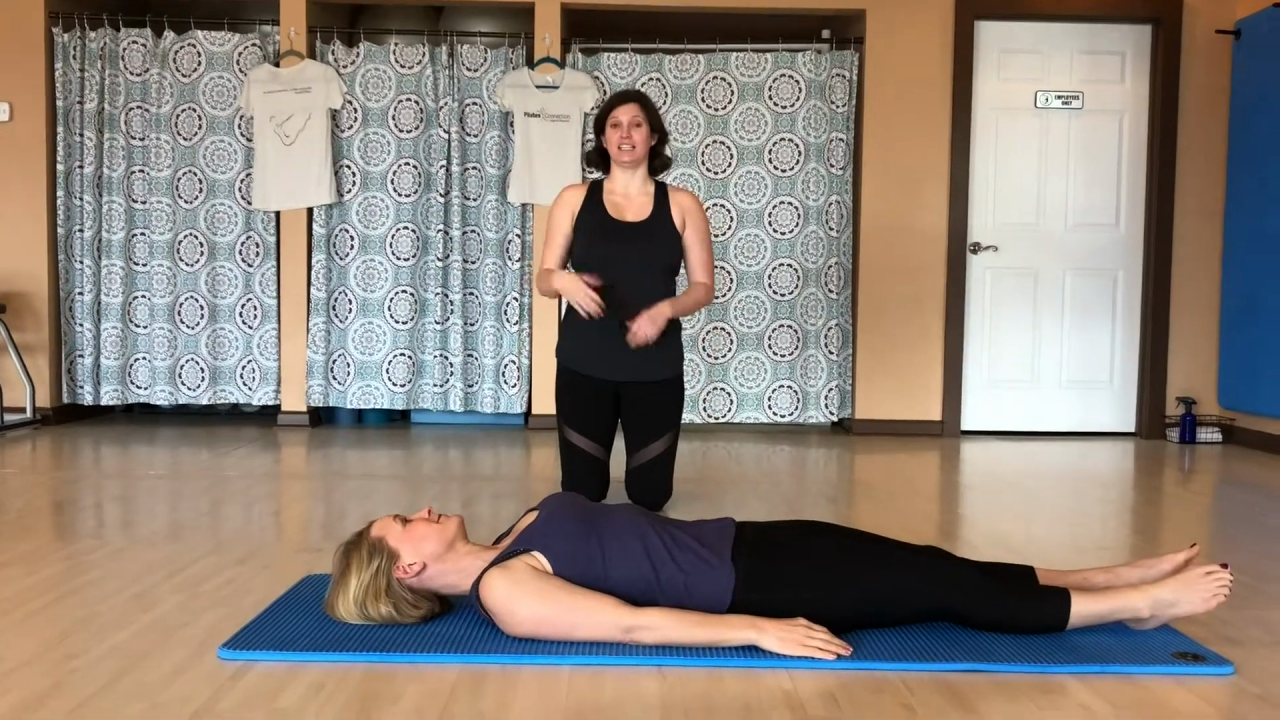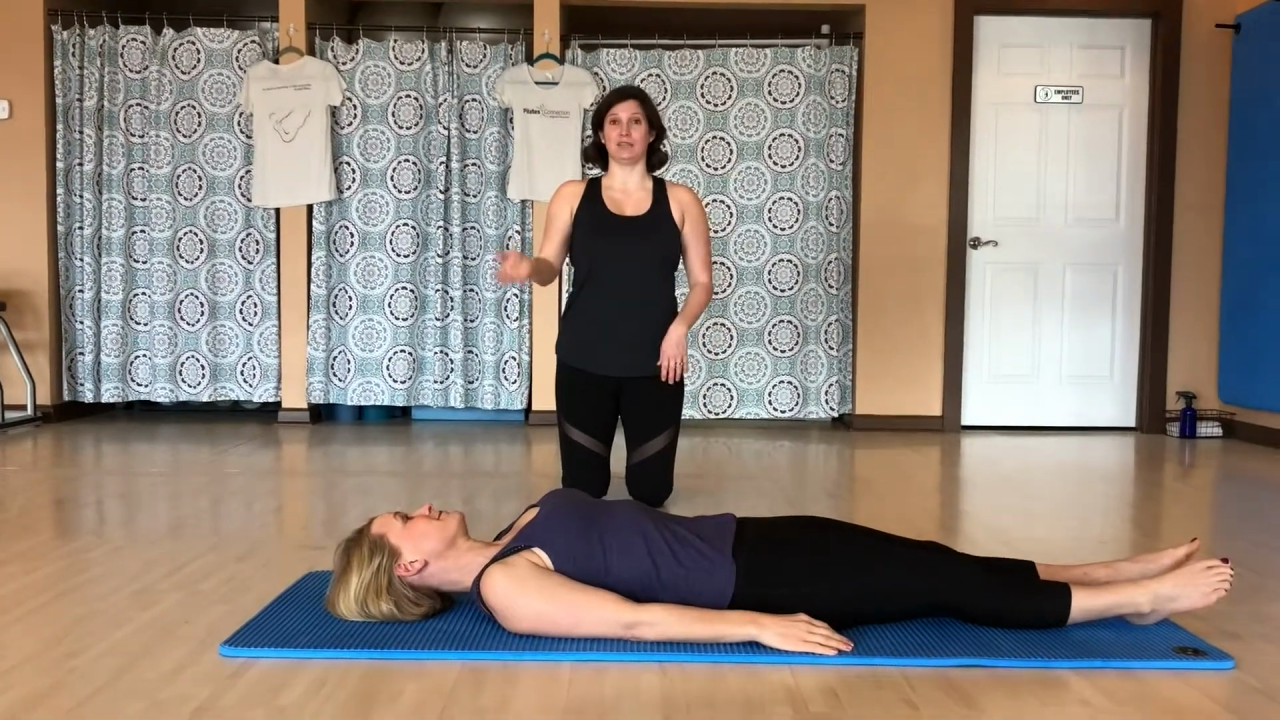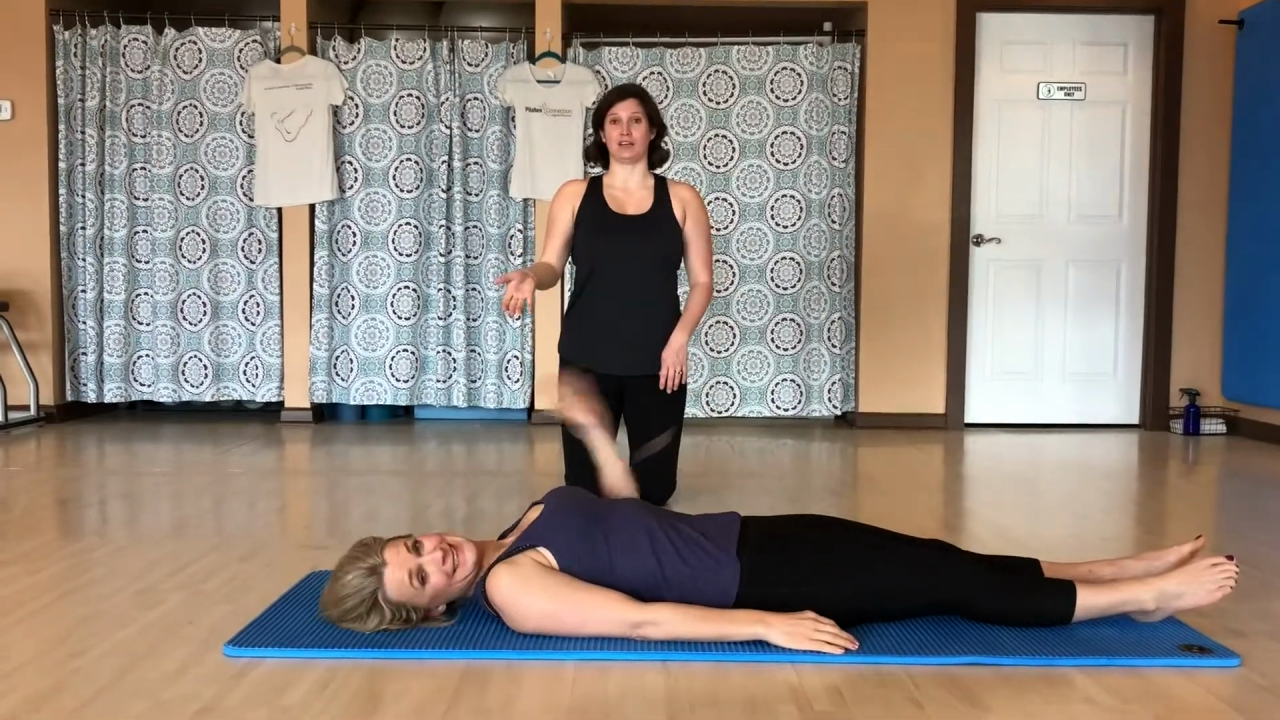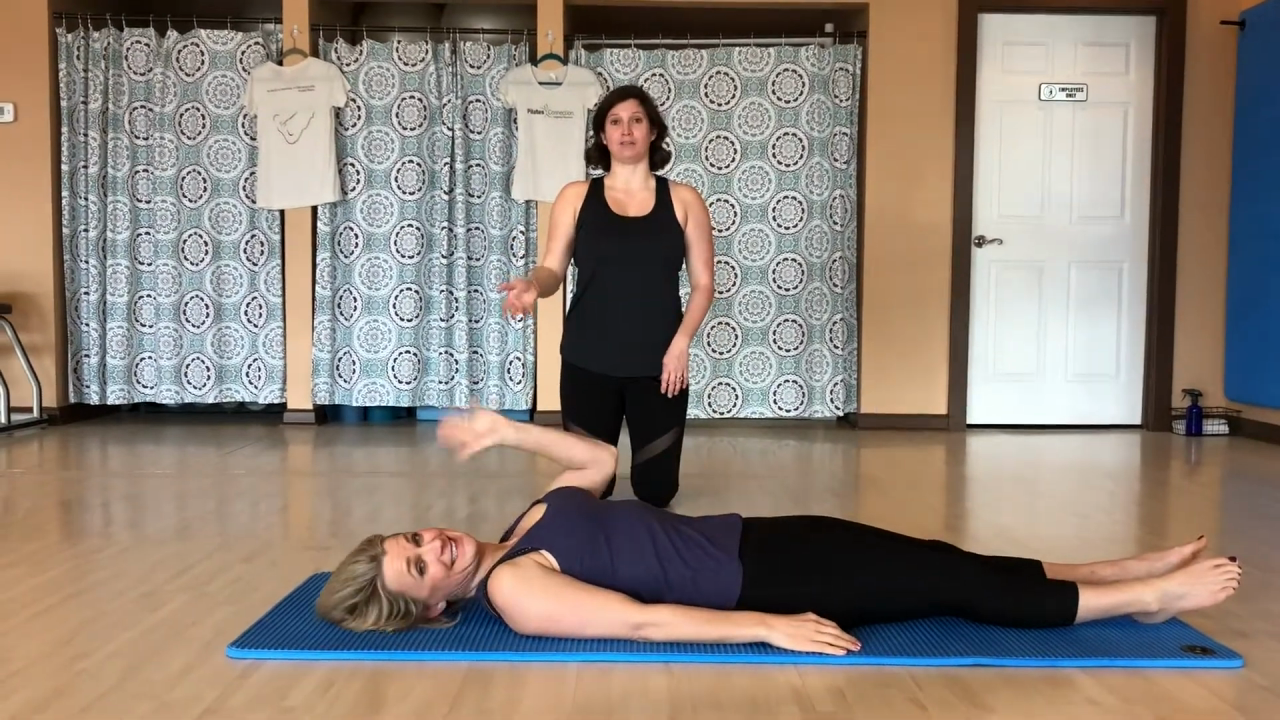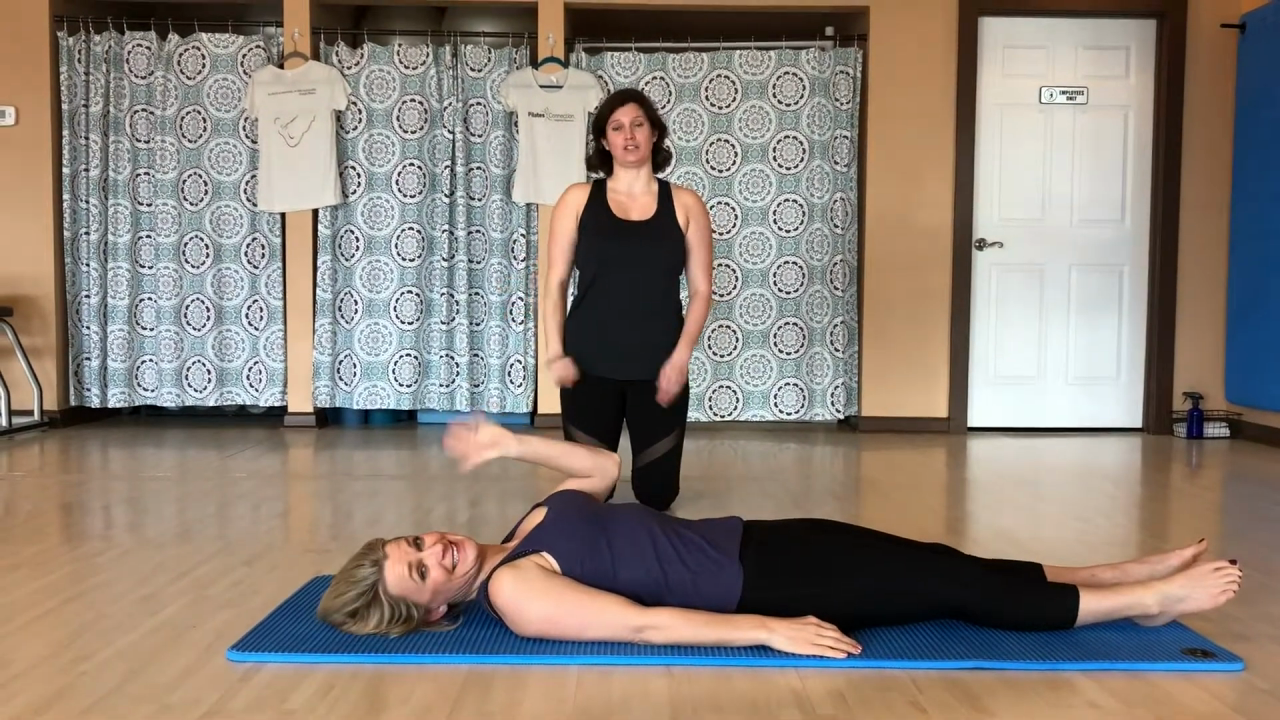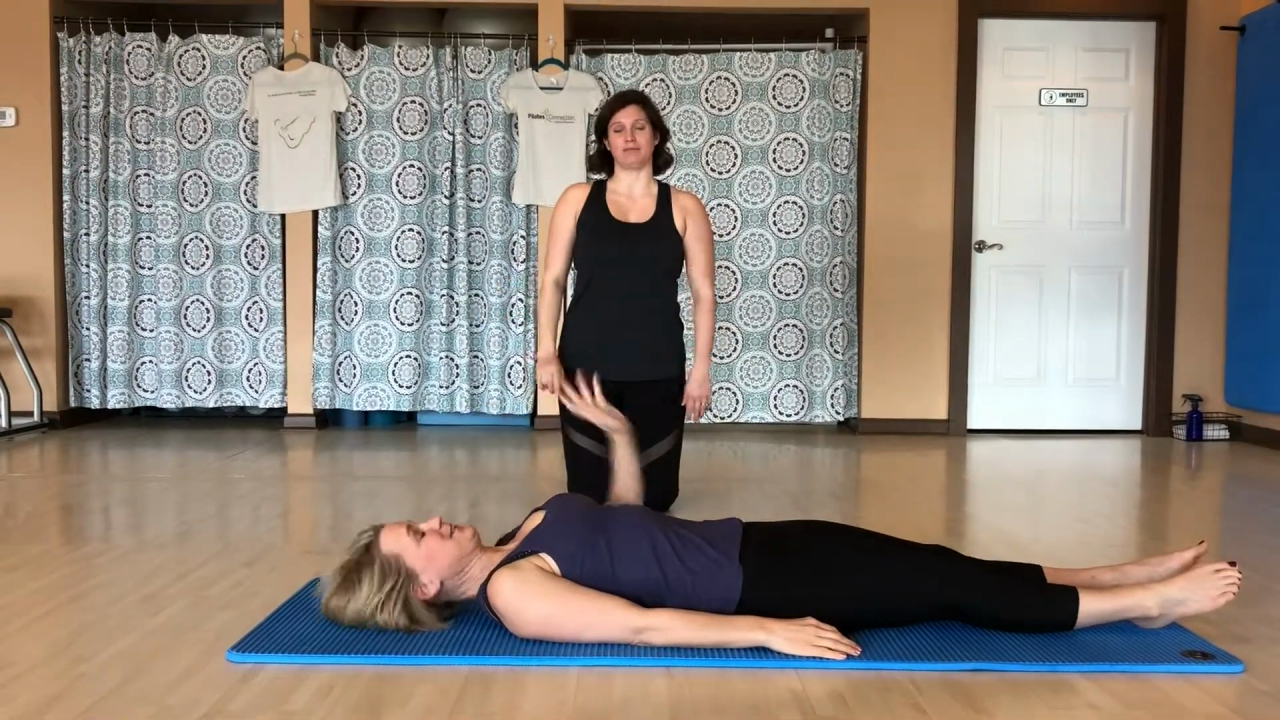
dt=0.3s
person 1, frame 1
left shoulder: (513, 545)
right shoulder: (505, 596)
right elbow: (633, 624)
right wrist: (759, 632)
left hip: (743, 543)
right hip: (740, 584)
left knee: (939, 565)
right knee: (950, 593)
left ankle: (1131, 578)
right ankle: (1140, 604)
person 1, frame 2
left shoulder: (511, 544)
right shoulder: (507, 592)
right elbow: (635, 619)
right wrist: (761, 626)
left hip: (741, 539)
right hip: (743, 583)
left knee: (938, 563)
right knee: (948, 589)
left ankle: (1131, 574)
right ankle: (1141, 599)
person 1, frame 3
left shoulder: (520, 533)
right shoulder: (515, 595)
left elbow: (624, 501)
right elbow: (643, 619)
left wrist: (588, 420)
right wrist: (767, 623)
left hip: (749, 539)
right hip: (750, 581)
left knee: (944, 558)
right knee: (953, 589)
left ankle: (1137, 570)
right ankle: (1141, 596)
person 1, frame 4
left shoulder: (527, 525)
right shoulder: (515, 596)
left elbow: (601, 461)
right elbow: (644, 621)
left wrist: (504, 432)
right wrist: (770, 627)
left hip: (750, 540)
right hip: (749, 588)
left knee: (945, 561)
right knee: (955, 590)
left ankle: (1138, 571)
right ankle: (1145, 599)
person 1, frame 5
left shoulder: (527, 531)
right shoulder: (515, 597)
left elbow: (605, 466)
right elbow: (643, 625)
left wrist: (519, 439)
right wrist: (771, 631)
left hip: (751, 542)
right hip: (752, 588)
left knee: (948, 565)
right knee: (958, 593)
left ankle: (1139, 575)
right ankle: (1145, 602)
person 1, frame 6
left shoulder: (520, 533)
right shoulder: (513, 596)
right elbow: (643, 623)
left wrist: (616, 431)
right wrist: (770, 631)
left hip: (749, 542)
right hip: (747, 587)
left knee: (945, 565)
right knee: (958, 593)
left ankle: (1140, 576)
right ankle: (1145, 603)
person 2, frame 1
left shoulder: (681, 204)
right shoulder: (574, 199)
left elbow: (703, 285)
right elbow: (543, 278)
left wrist: (667, 309)
right wrist: (562, 279)
left hip: (655, 369)
right hip: (584, 365)
left knee: (650, 494)
right knee: (582, 492)
person 2, frame 2
left shoulder: (680, 199)
right shoulder: (572, 195)
left elbow: (701, 281)
right elbow: (550, 268)
left wrist: (680, 328)
right wrist: (528, 265)
left hip: (653, 362)
right hip: (583, 361)
left knee: (651, 490)
right knee: (582, 488)
person 2, frame 3
left shoulder: (682, 198)
right shoulder: (574, 195)
left elbow: (702, 281)
right elbow: (551, 266)
left wrist: (681, 336)
right wrist: (529, 276)
left hip: (656, 363)
right hip: (586, 360)
left knee: (655, 490)
right knee: (585, 485)
person 2, frame 4
left shoulder: (683, 199)
right shoulder: (576, 196)
left elbow: (702, 283)
right elbow: (553, 270)
left wrist: (681, 343)
right wrist: (532, 284)
left hip: (657, 364)
right hip: (588, 362)
left knee: (656, 490)
person 2, frame 5
left shoulder: (685, 203)
right shoulder: (578, 199)
left elbow: (701, 289)
right elbow: (556, 281)
left wrist: (681, 354)
right wrist: (555, 350)
left hip: (659, 367)
right hip: (591, 365)
left knee: (657, 494)
person 2, frame 6
left shoulder: (684, 207)
right shoulder: (577, 199)
left elbow: (704, 292)
right elbow: (553, 280)
left wrist: (701, 367)
right wrist: (546, 351)
left hip: (658, 369)
right hip: (587, 365)
left knee: (657, 497)
right knee: (587, 493)
